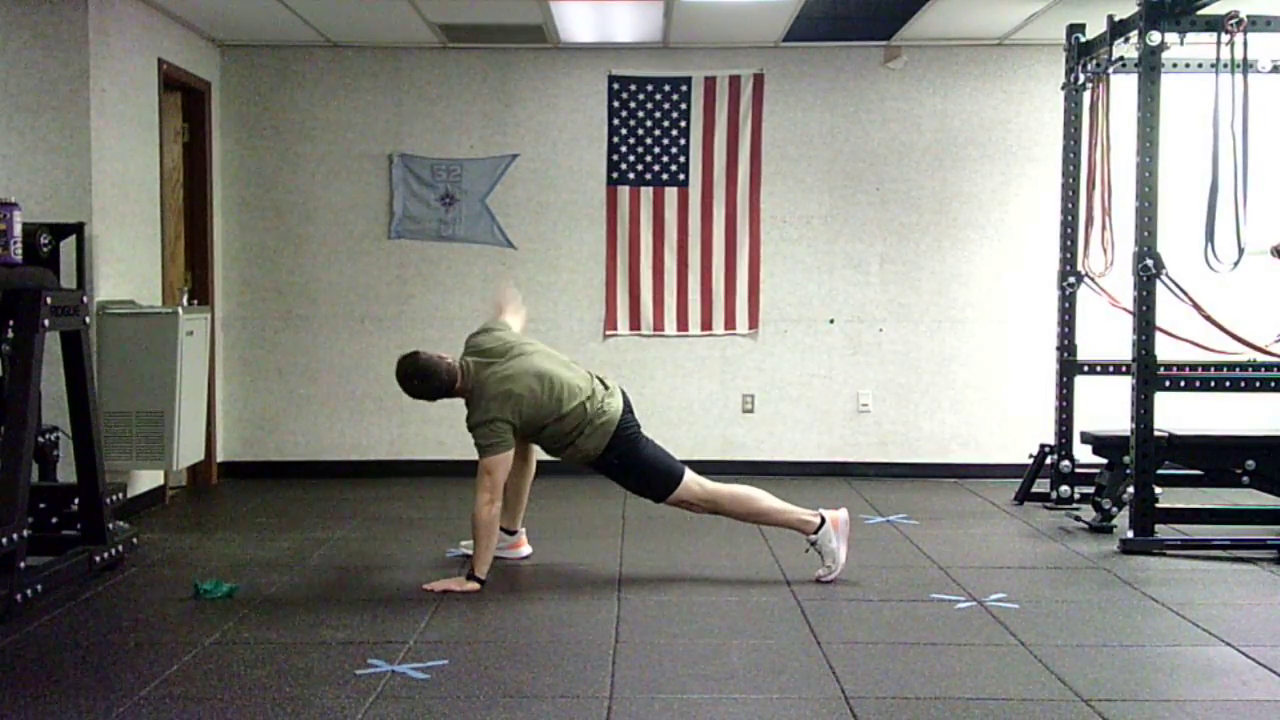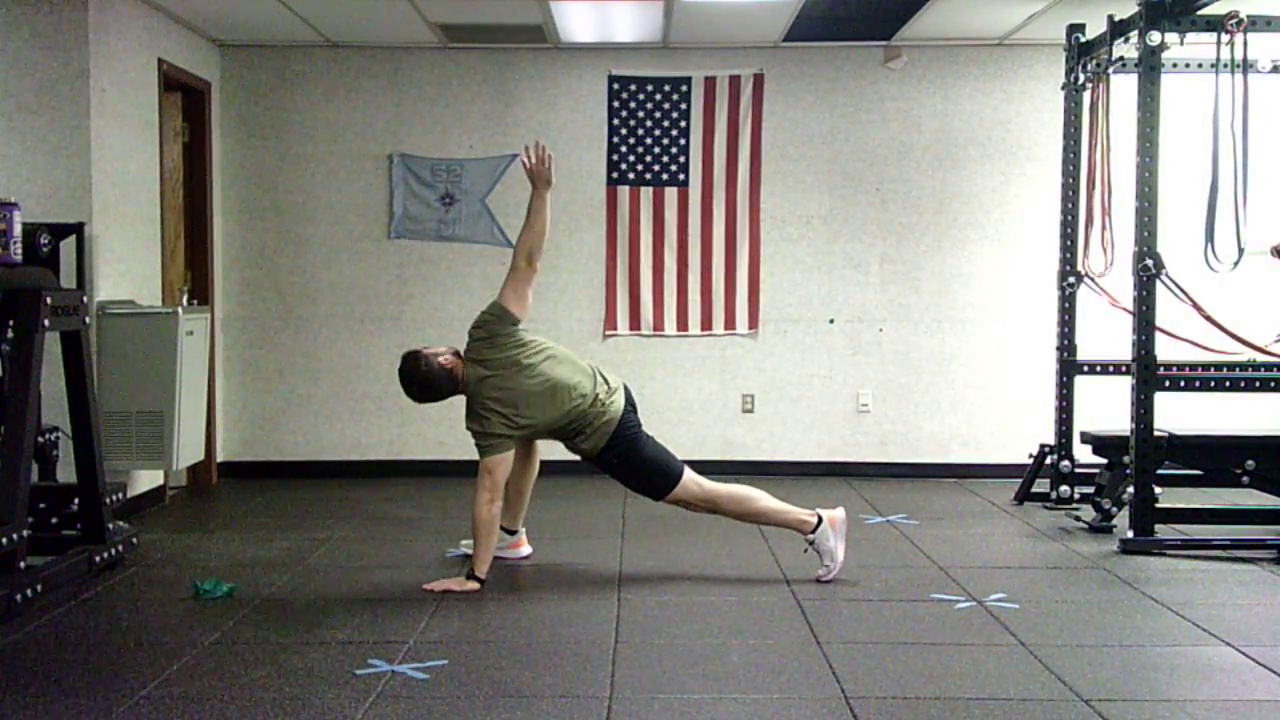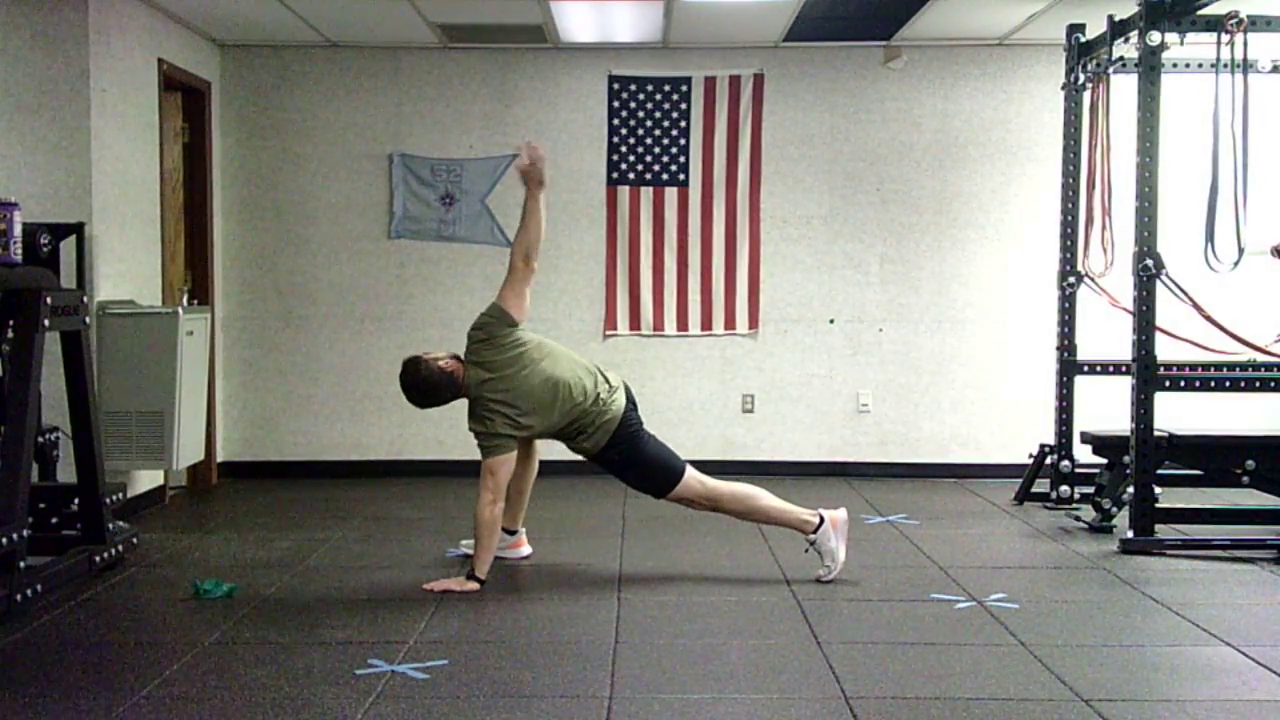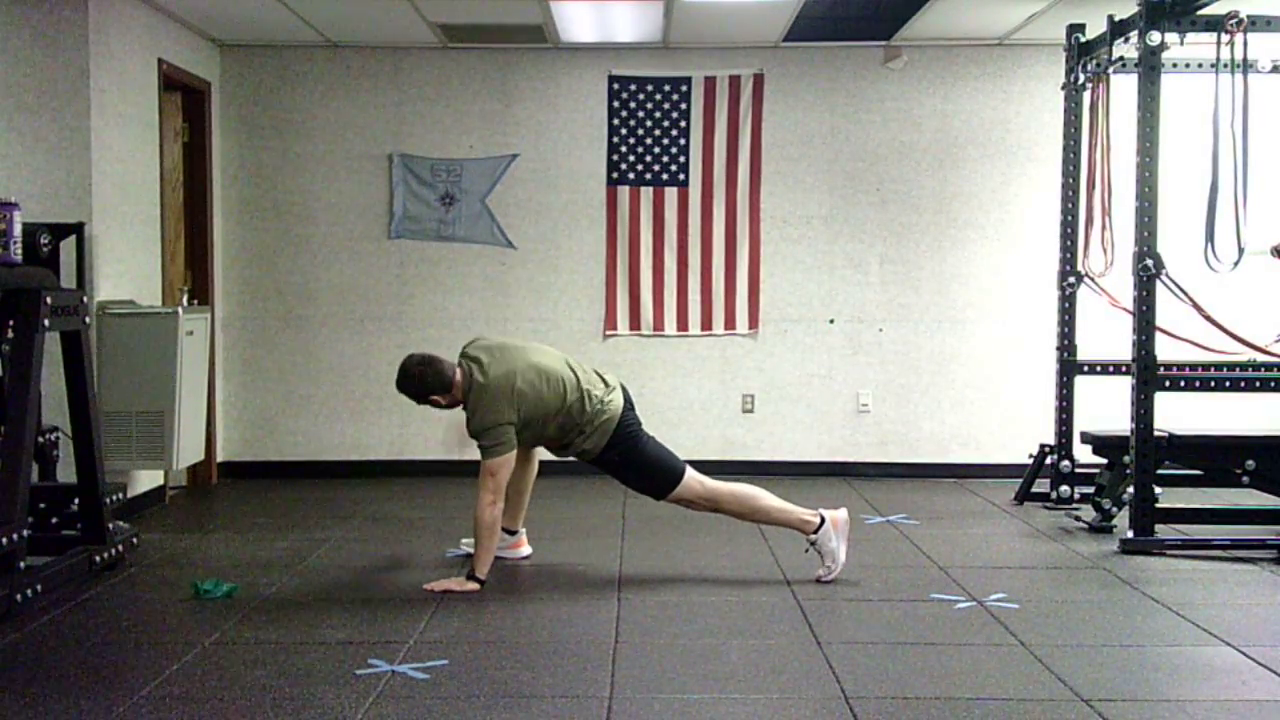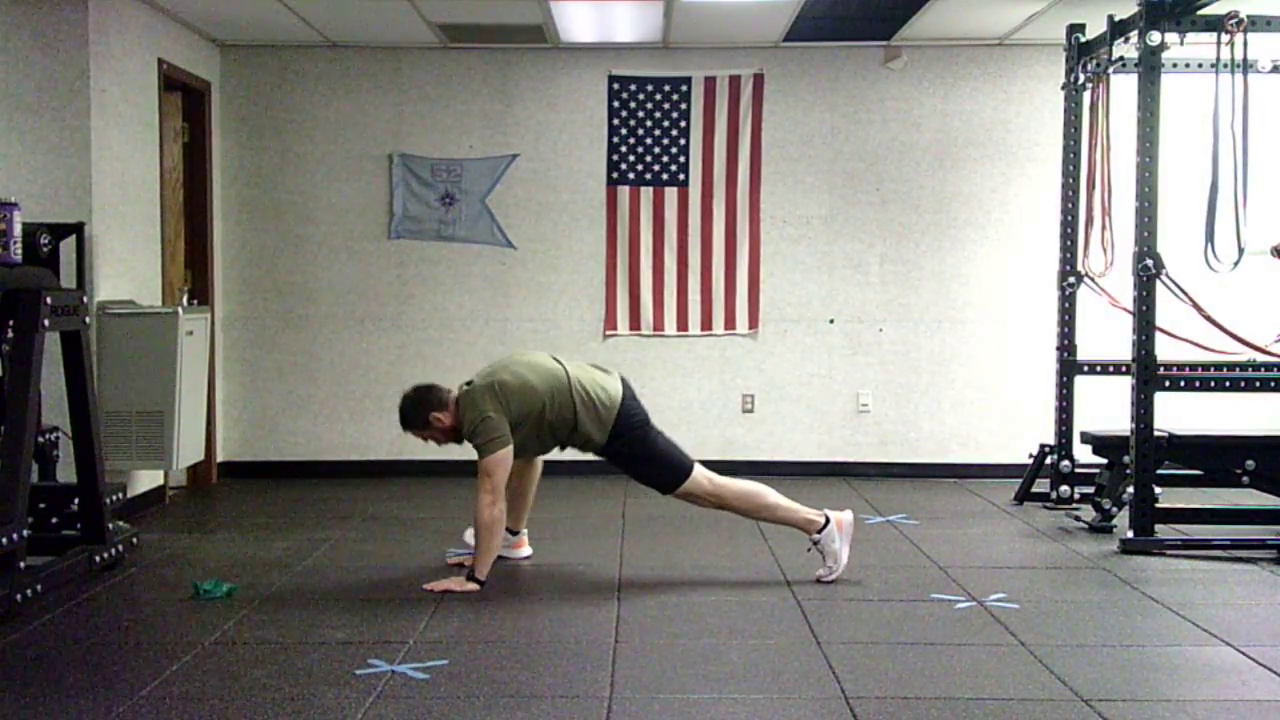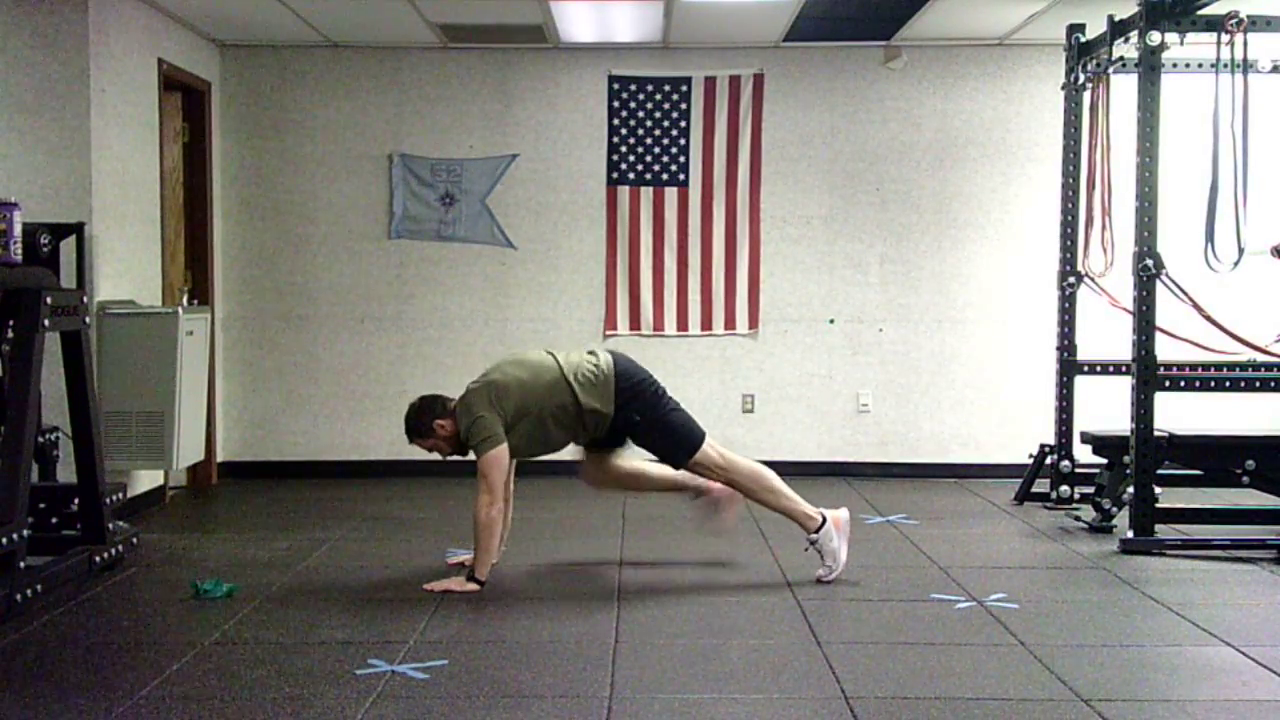
dt=0.3s
person 1, frame 1
left shoulder: (487, 419)
right shoulder: (483, 345)
left elbow: (490, 492)
right elbow: (512, 316)
left wrist: (476, 574)
right wrist: (508, 303)
left hip: (602, 443)
right hip: (602, 398)
left knee: (703, 495)
left ankle: (818, 523)
right ankle: (512, 538)
person 1, frame 2
left shoulder: (488, 414)
right shoulder: (489, 338)
left elbow: (490, 495)
right elbow: (527, 262)
left wrist: (475, 576)
right wrist: (541, 191)
left hip: (607, 434)
right hip: (606, 392)
left knee: (701, 496)
left ankle: (816, 525)
right ankle: (511, 538)
person 1, frame 3
left shoulder: (491, 414)
right shoulder: (488, 339)
left elbow: (493, 493)
right elbow: (525, 267)
left wrist: (475, 575)
right wrist: (535, 191)
left hip: (609, 432)
right hip: (605, 389)
left knee: (702, 495)
left ankle: (817, 524)
right ankle: (511, 538)
person 1, frame 4
left shoulder: (488, 411)
right shoulder: (476, 353)
left elbow: (492, 494)
left wrist: (475, 574)
left hip: (606, 435)
right hip: (603, 394)
left knee: (702, 492)
left ankle: (817, 524)
right ankle: (512, 535)
person 1, frame 5
left shoulder: (480, 414)
right shoulder: (480, 397)
left elbow: (490, 495)
right elbow: (502, 482)
left wrist: (475, 576)
right wrist: (490, 541)
left hip: (612, 419)
right hip: (604, 393)
left knee: (705, 490)
right knee: (522, 443)
left ankle: (823, 525)
right ankle: (512, 538)
person 1, frame 6
left shoulder: (477, 416)
right shoulder: (488, 405)
left elbow: (490, 497)
right elbow: (504, 490)
left wrist: (476, 576)
right wrist: (488, 554)
left hip: (617, 390)
right hip: (607, 376)
left knee: (715, 462)
right knee: (599, 470)
left ankle: (820, 524)
right ankle: (707, 488)
